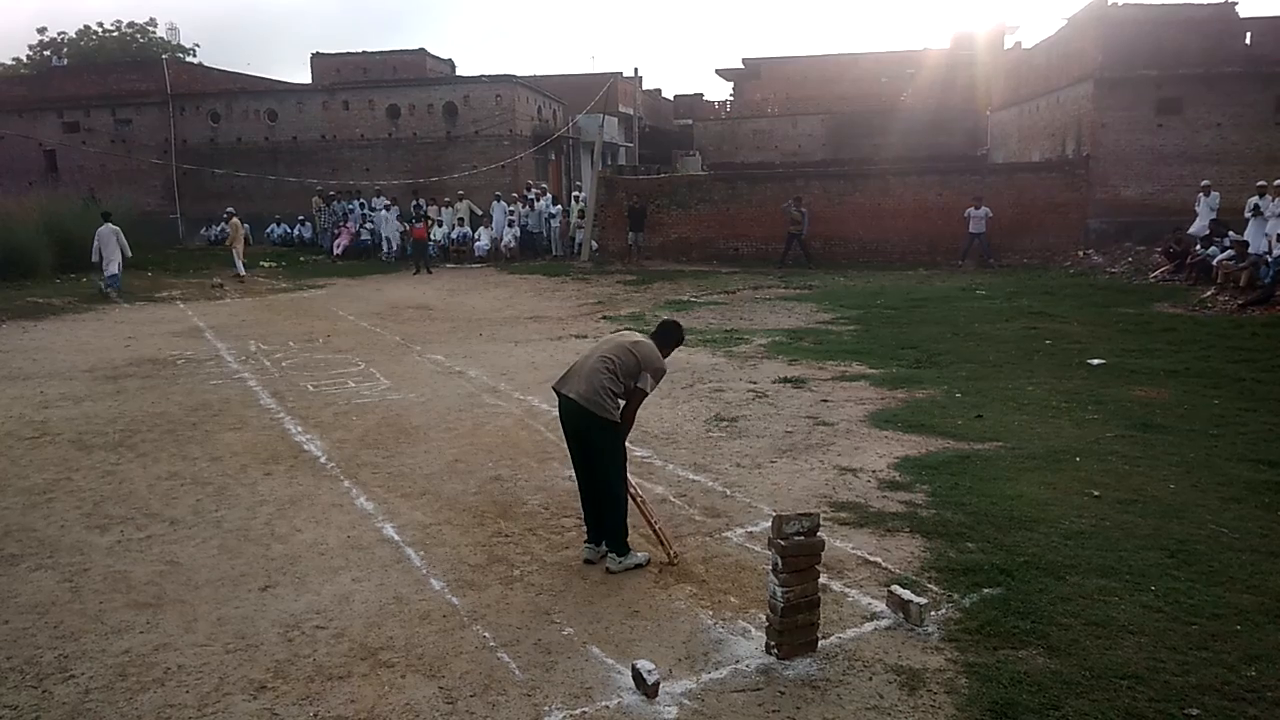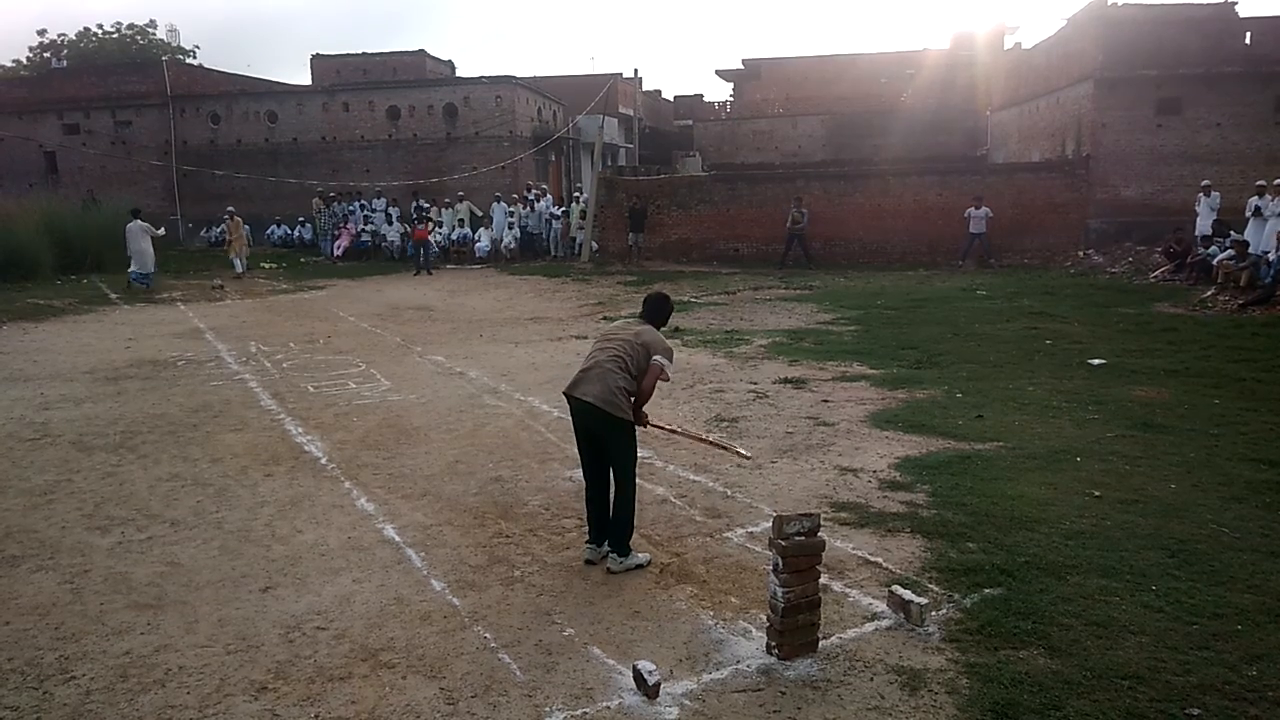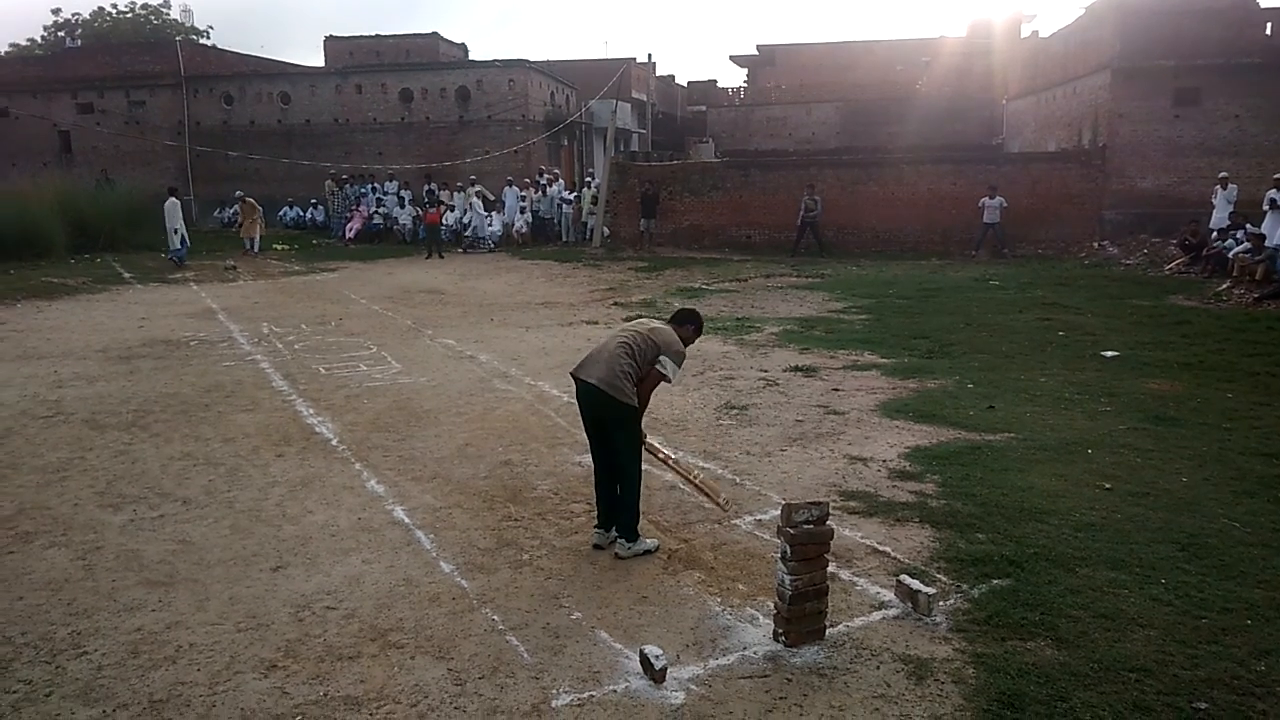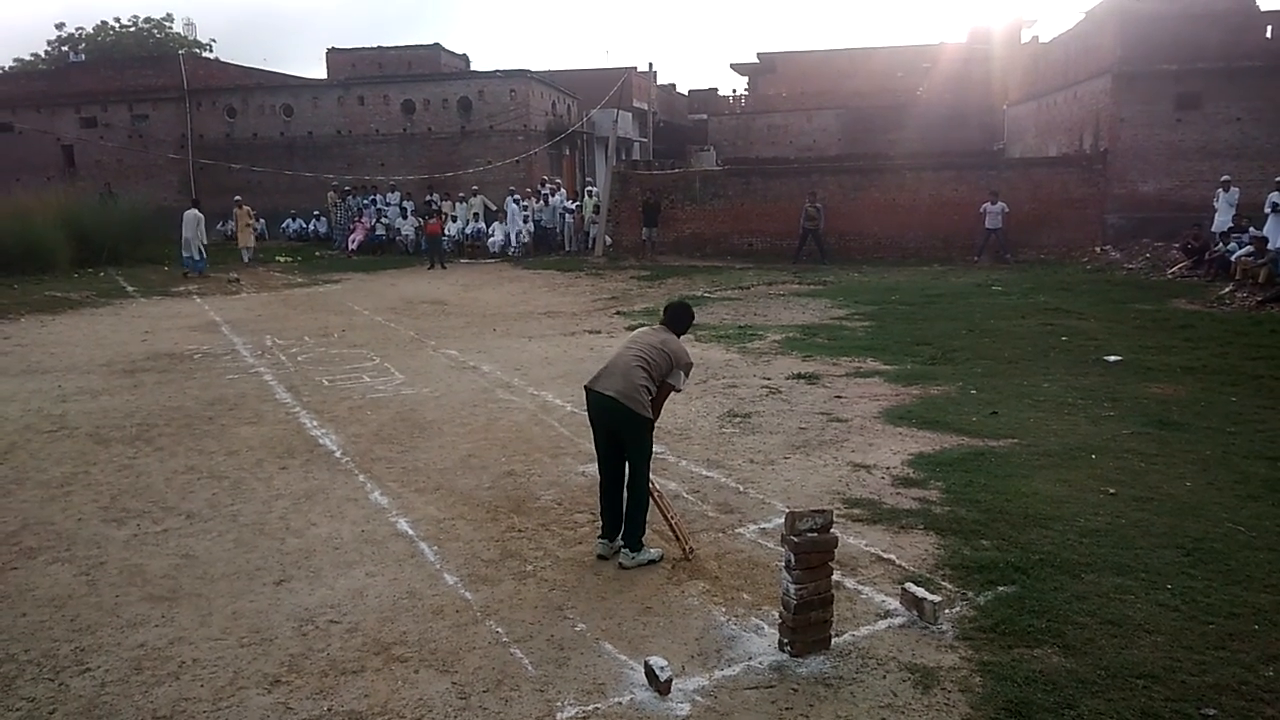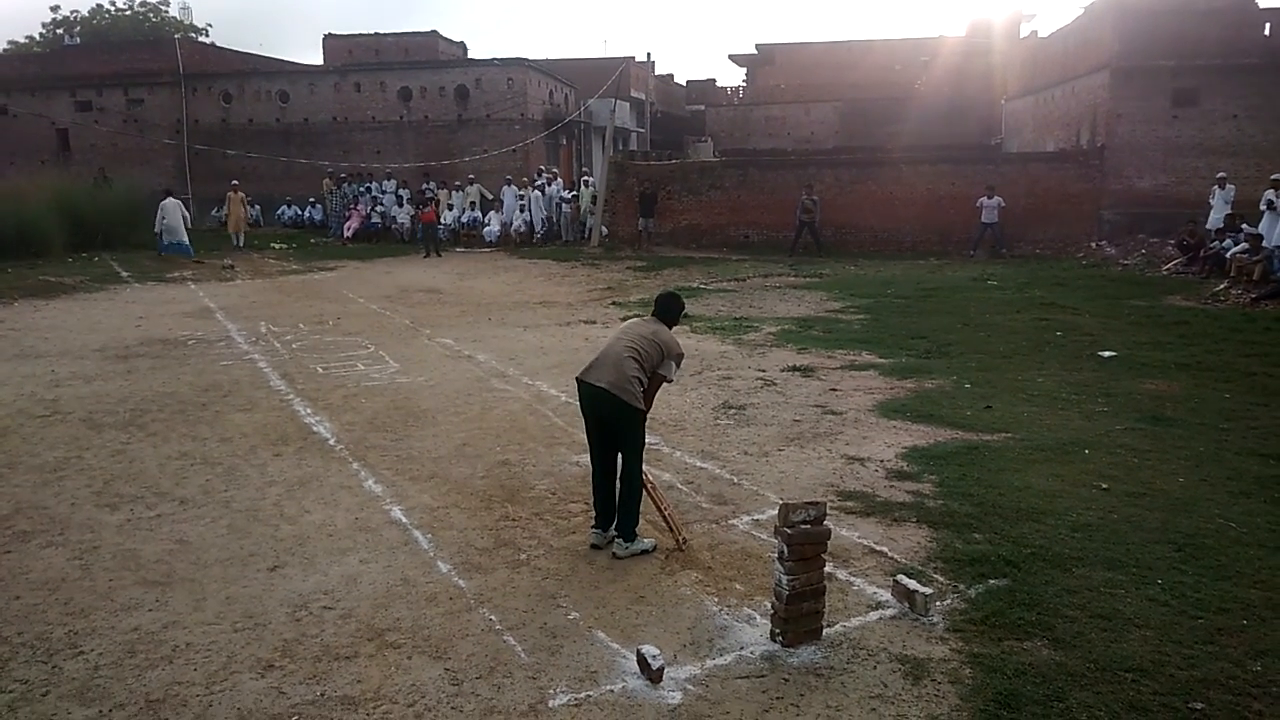
dt=0.7s
person 1, frame 1
left shoulder: (626, 337)
right shoulder: (656, 363)
right elbow: (630, 410)
right wrist: (617, 444)
left hip: (567, 397)
right hip: (595, 407)
left knee: (588, 479)
right knee: (614, 484)
left ankle: (594, 544)
right ankle: (618, 554)
person 1, frame 2
left shoulder: (616, 326)
right shoulder: (661, 347)
right elbow: (646, 388)
right wrist: (637, 411)
left hip: (578, 398)
right hip: (610, 408)
left knee: (595, 479)
right knee: (624, 483)
left ankle: (595, 544)
right ankle: (620, 554)
person 1, frame 3
left shoulder: (644, 324)
right shoulder: (675, 348)
right elbow: (644, 388)
left wrist: (630, 423)
right wrist: (636, 426)
left hip: (584, 380)
right hip: (613, 392)
left knee: (603, 464)
right knee: (628, 469)
left ankle: (603, 529)
right ankle: (628, 539)
person 1, frame 4
left shoulder: (640, 333)
right shoulder: (682, 357)
right elbow: (657, 402)
left wrist: (641, 428)
right wrist: (645, 428)
left hip: (596, 394)
right hip: (630, 405)
left knee: (609, 473)
right knee: (638, 479)
left ankle: (607, 539)
right ankle: (632, 549)
person 1, frame 5
left shoulder: (630, 324)
right shoulder: (673, 347)
right elbow: (649, 393)
left wrist: (634, 417)
right wrist: (637, 421)
left hip: (588, 384)
right hip: (622, 395)
left knee: (601, 464)
right knee: (631, 470)
left ankle: (601, 529)
right ankle: (625, 539)
